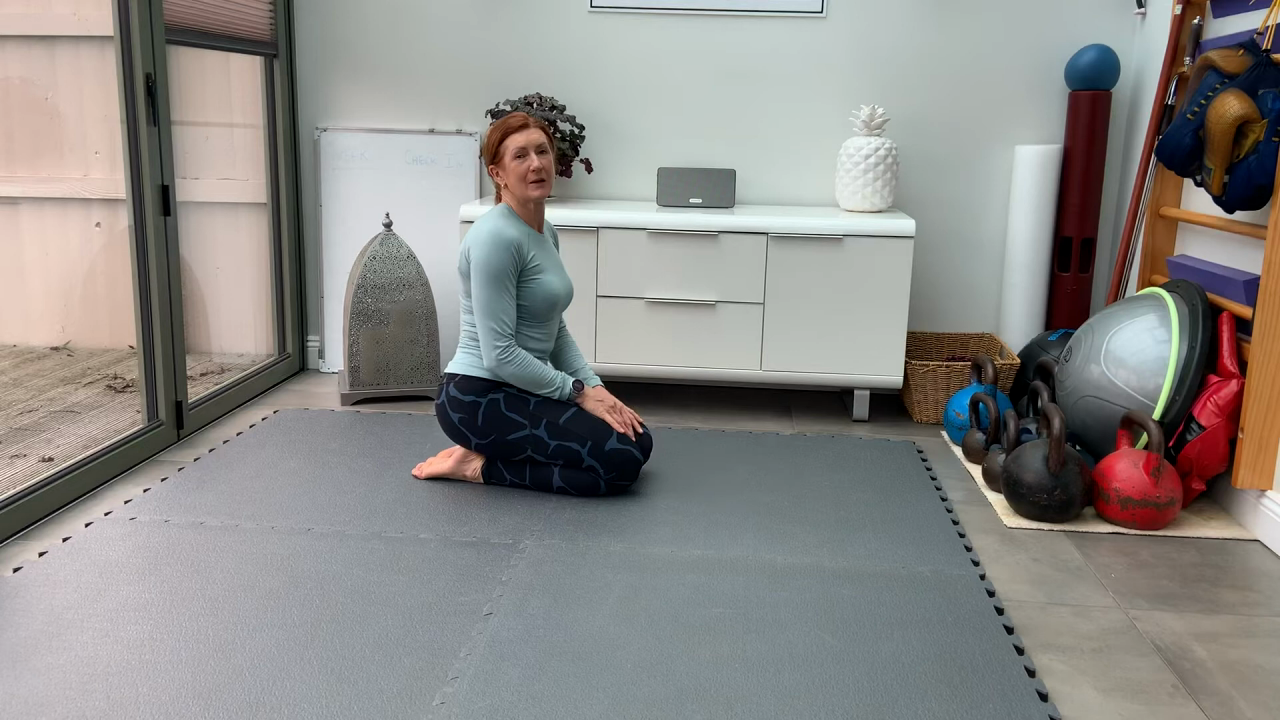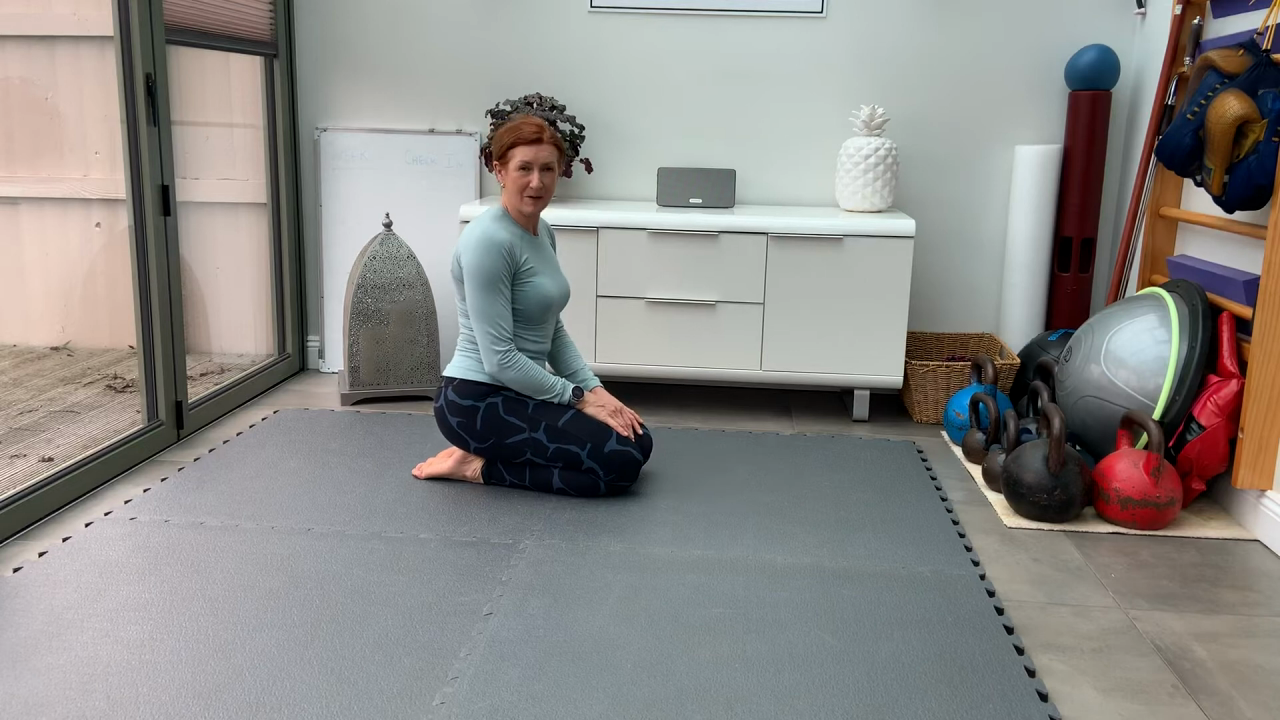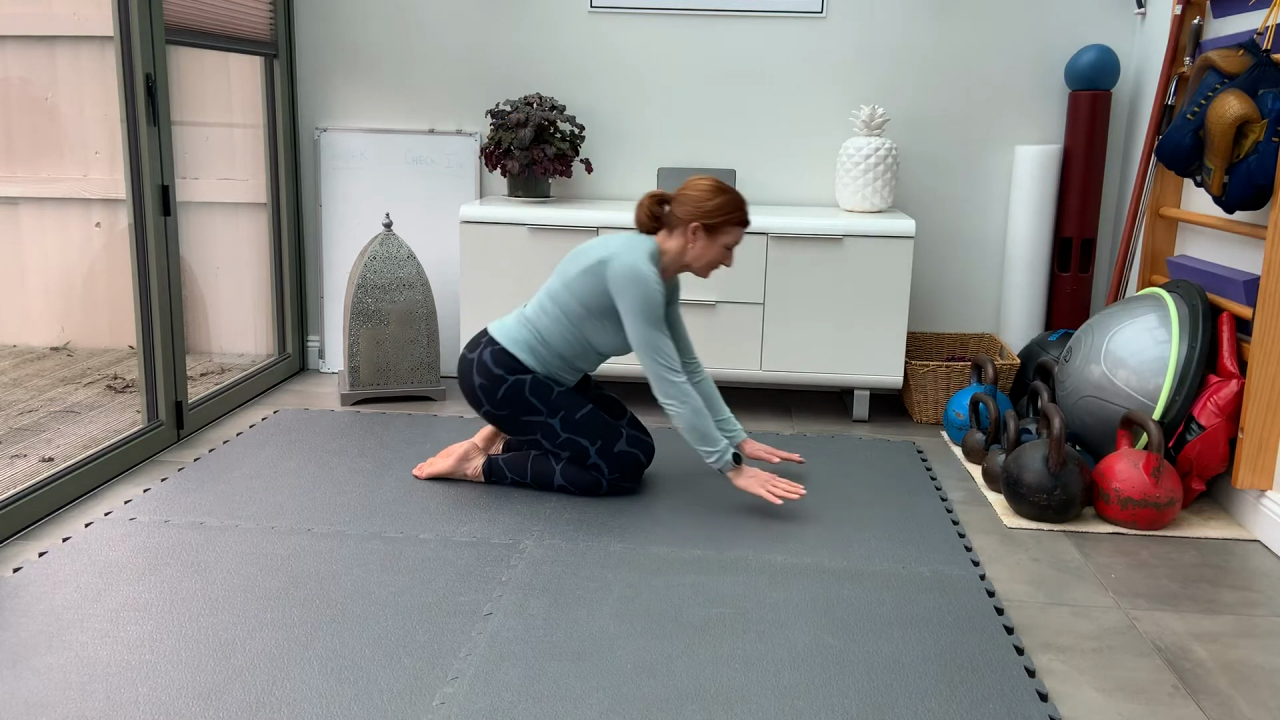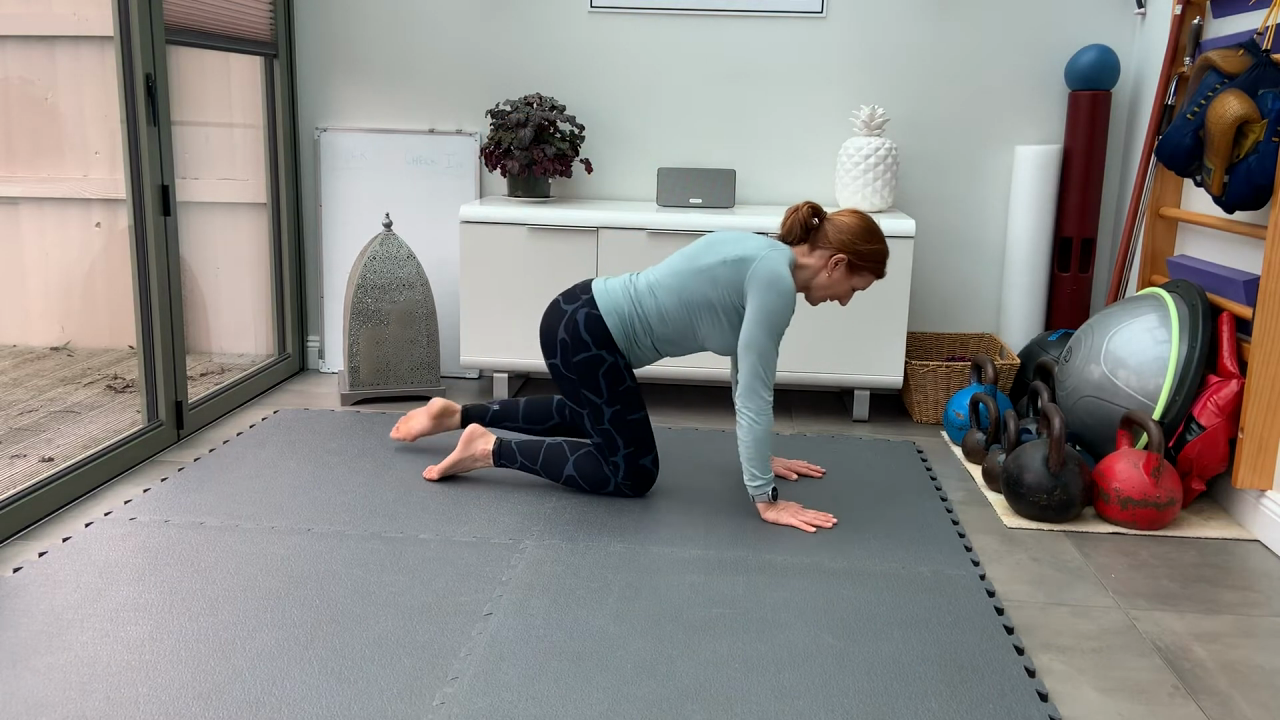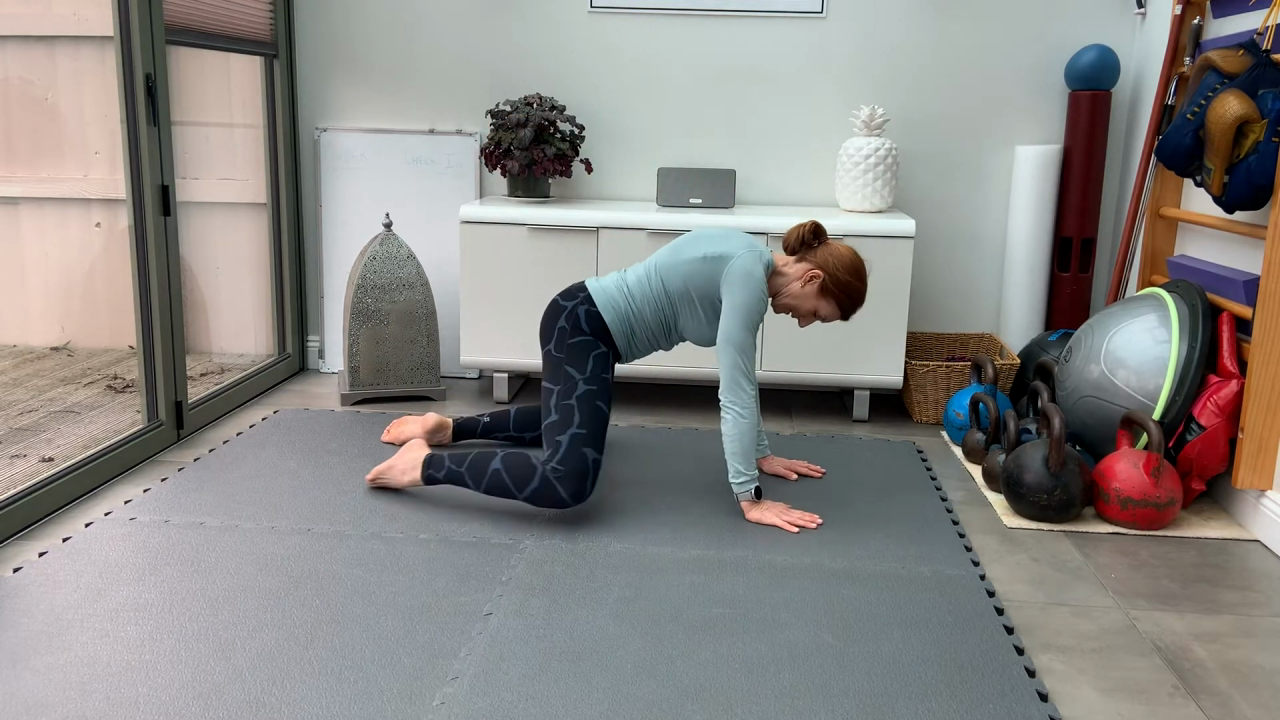
dt=1s
person 1, frame 1
left shoulder: (544, 231)
right shoulder: (496, 237)
left elbow: (555, 331)
right elbow: (499, 354)
left wrist: (594, 387)
right wrist: (577, 391)
left hip: (516, 392)
right hip: (479, 399)
left knee: (636, 443)
right knee: (619, 462)
left ankle: (487, 452)
right ankle: (479, 466)
person 1, frame 2
left shoulder: (541, 232)
right shoulder: (488, 240)
left elbow: (553, 332)
right elbow: (499, 358)
left wrist: (594, 389)
right wrist: (578, 398)
left hip: (518, 394)
right hip: (479, 401)
left knee: (636, 442)
right knee: (620, 462)
left ankle: (485, 453)
right ankle: (479, 467)
person 1, frame 3
left shoulder: (661, 272)
right shoulder: (633, 270)
left elbow: (689, 368)
right elbow: (669, 385)
left wrist: (737, 439)
right wrist: (730, 466)
left hip: (533, 369)
right hip: (498, 371)
left knee: (635, 448)
right knee: (621, 466)
left ankle: (504, 442)
right ankle: (481, 464)
person 1, frame 4
left shoulder: (764, 261)
right shoulder: (775, 280)
left elbow: (747, 376)
right elbow: (753, 397)
left wrist: (762, 457)
right wrist: (765, 499)
left hip: (586, 320)
right hip: (584, 335)
left knee: (587, 415)
right knee: (633, 472)
left ankle: (459, 415)
right ankle: (489, 448)
person 1, frame 5
left shoulder: (750, 268)
right shoulder: (749, 275)
left elbow: (743, 379)
right elbow: (734, 392)
left wrist: (761, 454)
right wrist: (749, 499)
left hip: (588, 324)
right hip: (581, 327)
left knee: (579, 425)
right knee: (567, 482)
left ankle: (449, 428)
right ankle: (423, 464)
